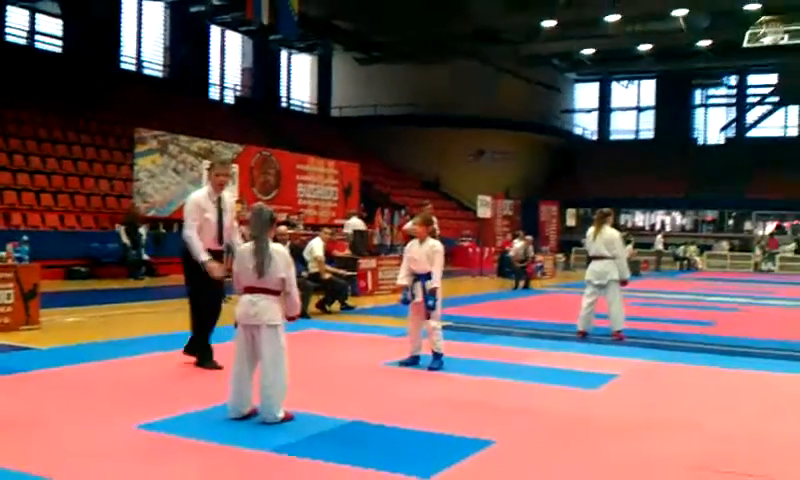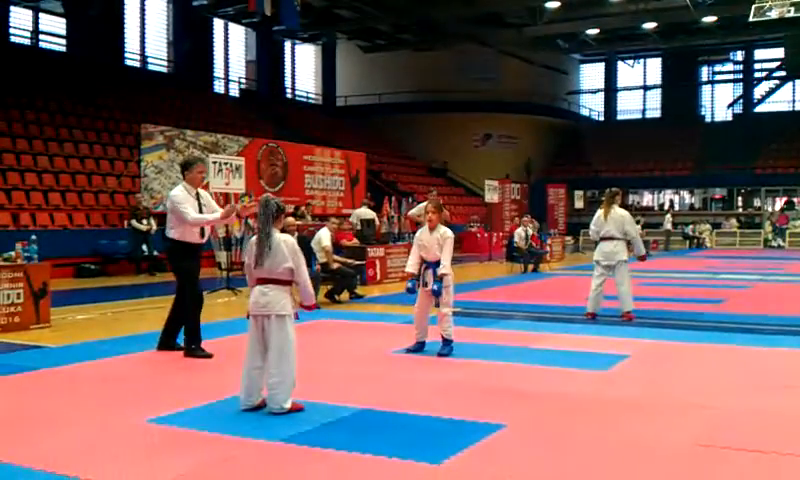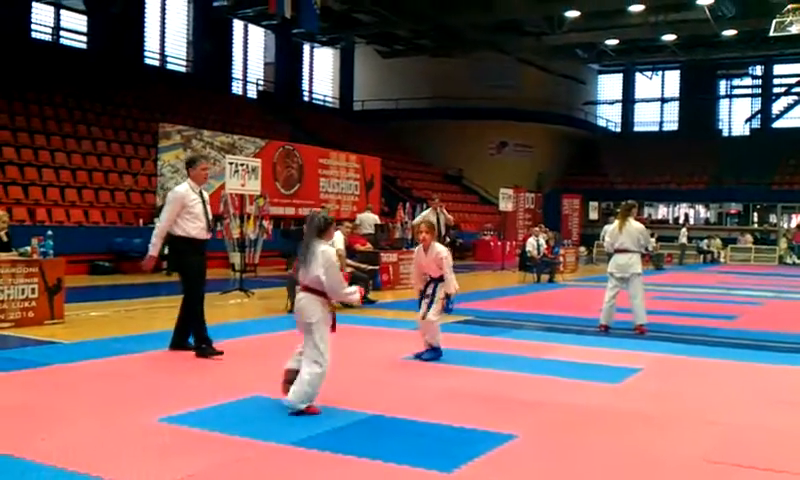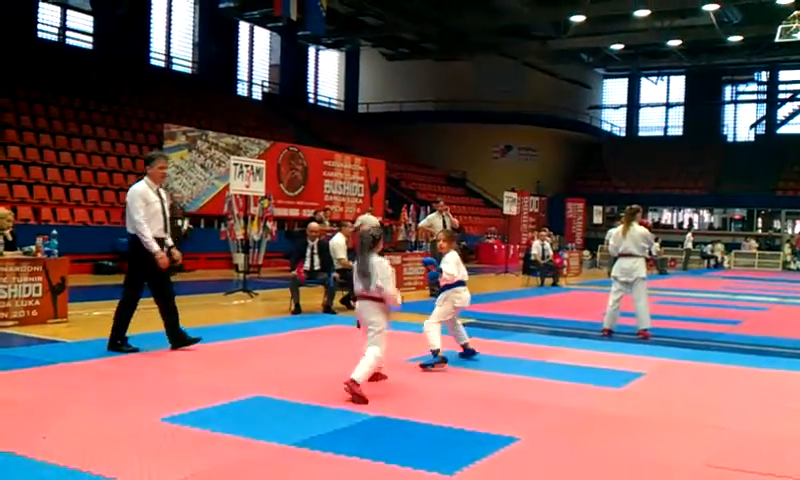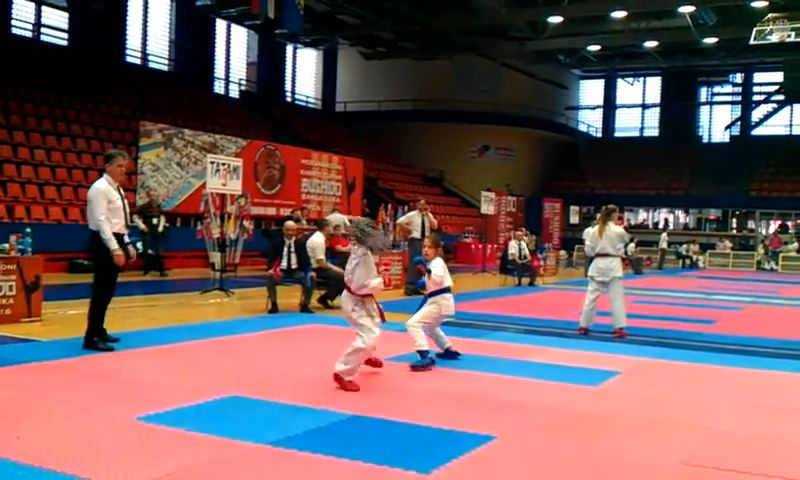
dt=0.7s
person 1, frame 1
left shoulder: (229, 201)
right shoulder: (197, 199)
left elbow: (232, 229)
right elbow: (190, 233)
right wrist: (206, 261)
left hip: (217, 256)
right hip: (198, 257)
left knee: (215, 304)
right knee: (201, 305)
left ankle: (195, 346)
right ankle: (204, 355)
person 1, frame 2
left shoulder: (203, 195)
right shoulder: (177, 195)
left elbow: (219, 216)
right elbow: (191, 219)
left wrist: (232, 213)
right wrist: (220, 216)
left hip: (194, 250)
right hip: (179, 250)
left knee: (184, 295)
right knee: (194, 296)
left ankle: (167, 340)
right ankle: (192, 345)
person 1, frame 3
left shoulder: (203, 194)
right shoulder: (180, 193)
right elbow: (163, 224)
right wrist: (153, 253)
left hip: (198, 248)
right hip: (184, 247)
left knee: (194, 295)
right knee: (195, 295)
left ankle: (180, 339)
right ankle: (202, 343)
person 1, frame 4
left shoulder: (160, 192)
right shoulder: (138, 191)
right elbow: (140, 225)
left wrist: (171, 247)
right wrist: (156, 251)
left hip: (157, 247)
right hip: (142, 248)
left knee: (165, 293)
right knee: (132, 294)
left ankle: (177, 337)
right ankle: (117, 340)
person 1, frame 5
left shoulder: (117, 189)
right shoulder: (100, 188)
right elbow: (101, 221)
left wrist: (127, 244)
right wrist: (114, 248)
left hip: (117, 241)
right hip: (106, 243)
left knee: (107, 290)
right knee: (102, 289)
left ankle: (99, 331)
right ankle: (92, 337)
person 2, frame 1
left shoulder: (242, 251)
right shoulder: (279, 252)
left elbow: (238, 283)
right elbow: (290, 286)
right wrist: (292, 311)
left hip: (246, 307)
right hip: (269, 309)
left knee: (243, 361)
right knee: (272, 362)
left ankle: (239, 407)
right ankle: (272, 411)
person 2, frame 2
left shoulder: (253, 242)
right shoulder: (287, 241)
left elbow: (249, 275)
right elbow: (301, 274)
right wrist: (308, 300)
left hip: (257, 299)
right hip: (279, 300)
left knee: (255, 352)
right knee: (281, 353)
left ankle: (250, 399)
right ankle: (280, 402)
person 2, frame 3
left shoulder: (308, 249)
right shoulder: (327, 252)
right elbow: (336, 288)
left wrist: (347, 287)
right wrist: (356, 293)
left hip: (303, 300)
right hip: (316, 306)
left knee: (310, 349)
right knee: (317, 358)
left ankle: (293, 370)
right ankle: (299, 401)
person 2, frame 4
left shoulder: (360, 261)
right shoulder: (382, 264)
right elbow: (388, 293)
right wrist: (397, 299)
left hip: (362, 306)
right hip: (375, 309)
left knee: (375, 342)
right knee: (375, 350)
left ankle: (373, 371)
right ankle: (354, 382)
person 2, frame 5
left shoulder: (360, 250)
right shoulder: (363, 255)
right elbow: (360, 285)
left wrist: (378, 273)
right wrist: (380, 282)
left hip: (362, 299)
right hip: (356, 301)
left knee: (373, 331)
right knee: (367, 337)
left ankle: (366, 355)
right ankle: (343, 373)
person 3, frame 1
left shoulder: (435, 246)
right shoulder: (410, 246)
left elbow: (437, 270)
right elbow: (405, 267)
left wrist: (433, 291)
right wrist: (405, 288)
left hip: (429, 287)
right hip: (415, 286)
left knee: (433, 322)
right knee: (414, 322)
left ankle: (437, 356)
right ankle: (414, 355)
person 3, frame 2
left shoulder: (446, 233)
right shoulder: (420, 234)
left elbow: (446, 257)
right elbow: (415, 255)
left wrist: (440, 278)
right wrist: (412, 276)
left hip: (441, 274)
right hip: (426, 273)
left knee: (444, 310)
right knee: (420, 309)
left ankle: (447, 342)
right ankle: (420, 341)
person 3, frame 3
left shoulder: (441, 251)
right shoulder: (418, 251)
left elbow: (448, 274)
right elbow: (417, 273)
left wrist: (448, 296)
right wrist: (419, 291)
left hip: (443, 286)
right hip: (430, 285)
left knee: (432, 318)
right knee: (422, 318)
left ankle: (435, 349)
right ankle: (429, 347)
person 3, frame 4
left shoulder: (450, 257)
right shoulder: (452, 256)
left elbow: (451, 275)
right elbow: (462, 274)
left wrist: (438, 269)
right wrist: (439, 276)
left hip: (453, 295)
right hip: (459, 294)
left knee: (431, 324)
right knee: (452, 320)
left ankle: (438, 356)
right ankle: (467, 348)
person 3, frame 5
left shoulder: (437, 263)
right shoulder: (433, 263)
left elbow: (439, 279)
left wrist: (426, 270)
right wrist: (425, 283)
left hip: (440, 302)
right hip: (441, 301)
left knee: (413, 324)
right knee: (430, 326)
left ankle: (426, 358)
right ankle: (449, 350)
person 4, frame 1
left shoulder: (590, 232)
right shoulder: (613, 233)
right elbow: (620, 255)
right wrist: (624, 275)
left hip: (594, 267)
right hip: (609, 268)
left knee: (589, 299)
right knee: (614, 301)
left ankle: (582, 329)
right ankle: (616, 331)
person 4, frame 2
left shoulder: (599, 213)
right shoulder: (624, 214)
left elbow: (593, 233)
right elbow: (633, 234)
right wrist: (640, 252)
left hip: (602, 249)
right hip: (618, 249)
left knee: (597, 280)
right knee: (623, 282)
left ankle: (591, 310)
right ankle: (627, 311)
person 4, frame 3
left shoulder: (615, 226)
right shoulder: (639, 227)
left elbow: (608, 245)
right elbow: (646, 243)
left hip: (617, 260)
right hip: (632, 261)
left knee: (611, 292)
right knee: (636, 294)
left ankle: (604, 323)
right ankle: (639, 324)
person 4, frame 4
left shoulder: (619, 230)
right shoulder: (643, 231)
left elbow: (612, 249)
right elbow: (650, 245)
left hip: (621, 264)
right hip: (637, 265)
left knee: (615, 297)
right knee: (640, 298)
left ankle: (607, 327)
right ankle: (643, 329)
person 4, frame 5
left shoulder: (595, 230)
right shoulder: (618, 231)
left elbow: (589, 249)
right elbow: (625, 240)
left hip: (598, 264)
right hip: (613, 265)
left knee: (591, 296)
right knee: (617, 297)
left ankle: (583, 326)
right ankle: (619, 328)
